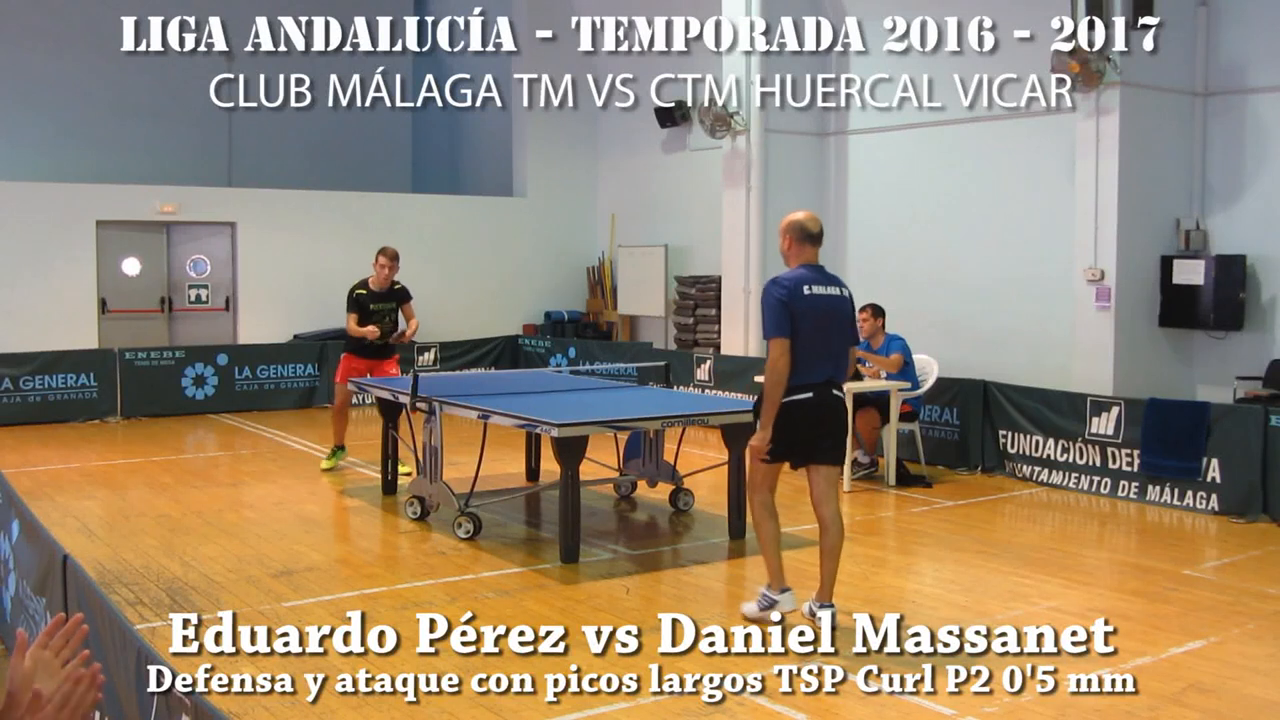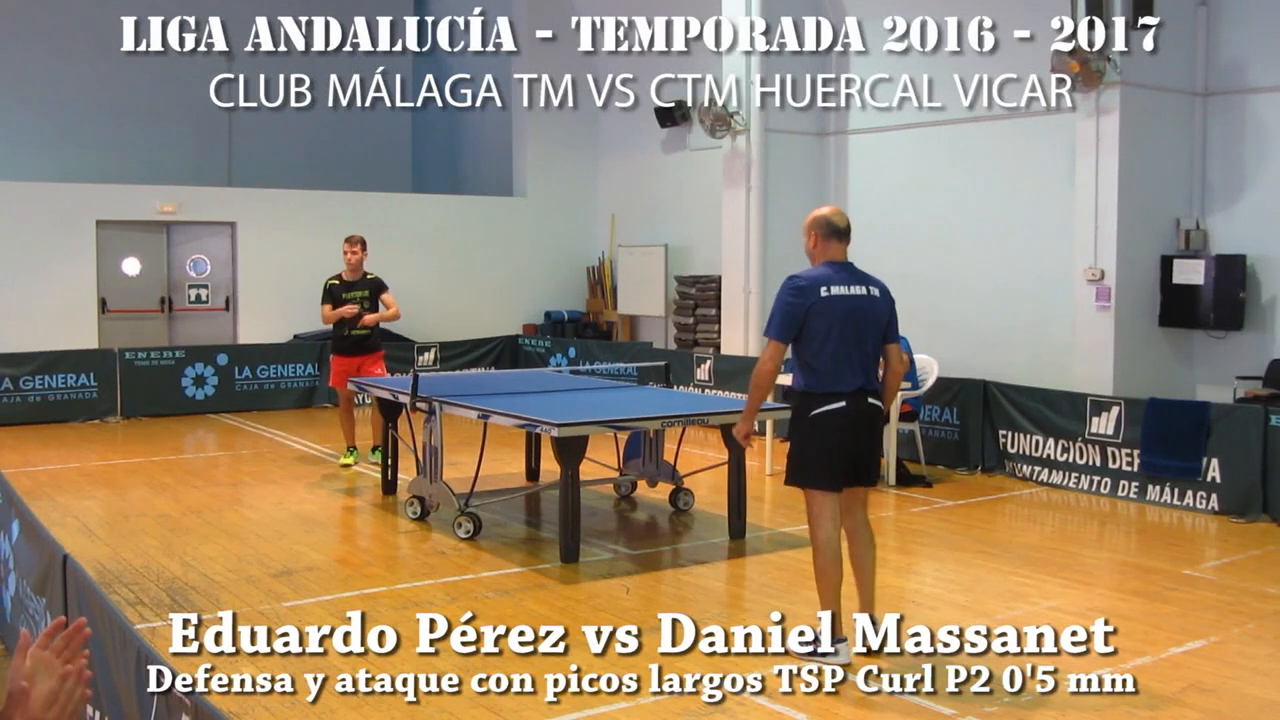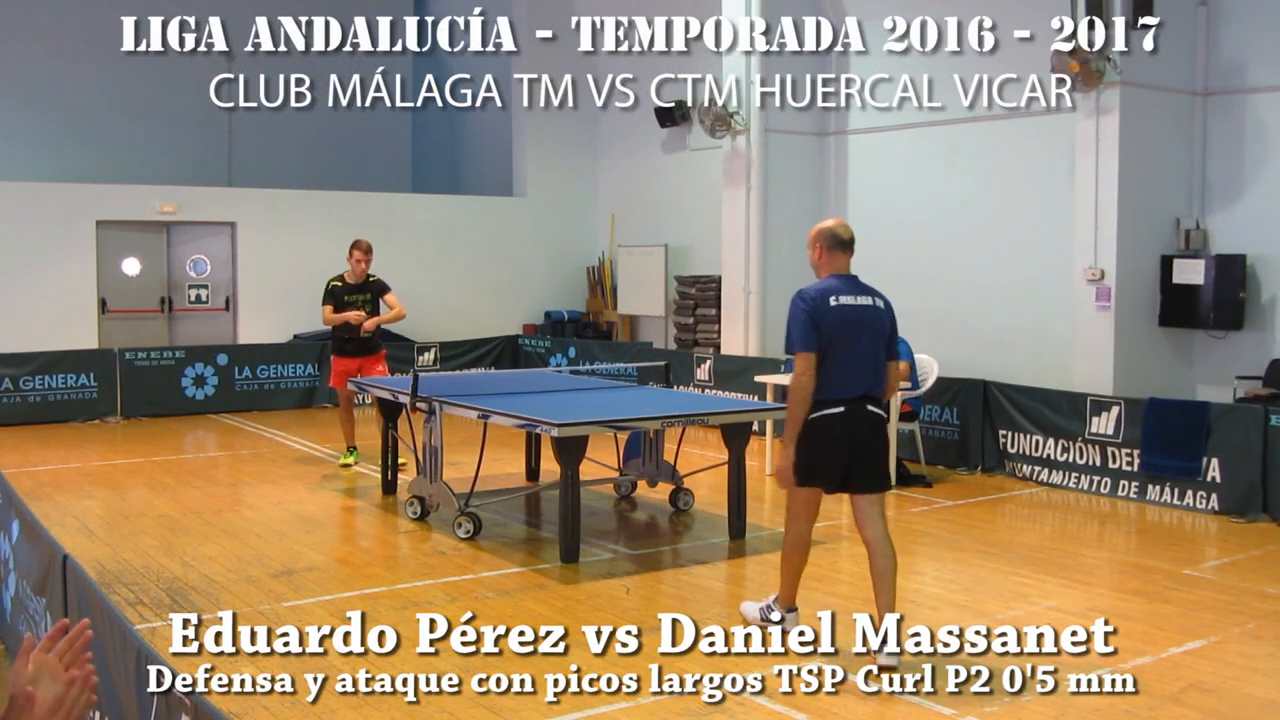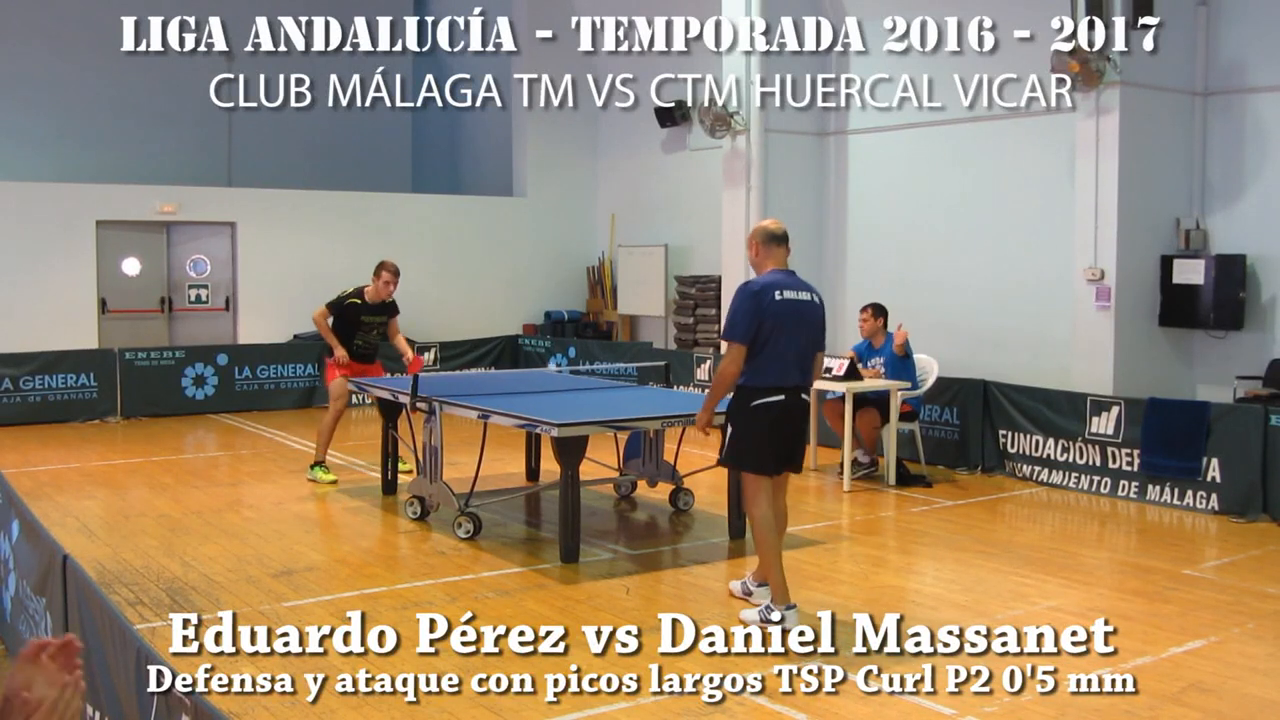
dt=0.7s
person 1, frame 1
left shoulder: (781, 287)
right shoulder: (842, 291)
left elbow: (779, 361)
right elbow: (849, 361)
left wrist: (764, 427)
left hip: (790, 404)
right hip: (831, 405)
left knee: (761, 495)
right knee: (827, 507)
left ankle: (777, 590)
right ankle: (824, 602)
person 1, frame 2
left shoulder: (800, 287)
right shoulder: (877, 291)
left elbow: (770, 362)
right elbow: (896, 366)
left wrist: (747, 417)
left hip: (821, 415)
right hip: (866, 413)
left knee: (824, 526)
right knee: (857, 518)
left ankle: (834, 637)
right ankle: (872, 621)
person 1, frame 3
left shoulder: (809, 300)
right shoulder: (880, 303)
left elbow: (804, 377)
right elbow: (892, 380)
left wrist: (787, 446)
left hip: (823, 419)
right hip: (869, 422)
left knee: (800, 520)
right knee: (875, 529)
left ankle: (782, 608)
person 1, frame 4
left shoulder: (753, 291)
right shoulder: (812, 296)
left elbow: (733, 364)
right elbow: (816, 367)
left wrist: (707, 408)
left hip: (757, 405)
right hip: (796, 406)
left knee: (759, 505)
right knee: (776, 498)
left ankle: (780, 604)
right ankle: (760, 580)
person 2, frame 1
left shoulder: (400, 291)
right shoulder: (357, 292)
left elbow: (412, 319)
right elbow: (350, 327)
left wrist: (410, 332)
right wrist: (365, 331)
left hip: (386, 356)
right hip: (355, 355)
right knee: (340, 404)
right ankle: (337, 449)
person 2, frame 2
left shoulder: (374, 282)
right shoulder: (332, 284)
left elbow: (396, 312)
right elbow: (325, 318)
left wrist: (376, 317)
right wrist: (341, 312)
left hip: (371, 352)
right hip: (342, 353)
left knee: (378, 400)
right knee: (345, 402)
left ankle: (377, 449)
right ankle: (351, 449)
person 2, frame 3
left shoulder: (376, 284)
right shoulder: (334, 285)
left elbow: (400, 312)
right elbow: (326, 319)
left wrist: (376, 320)
right wrist: (346, 316)
left hip: (372, 353)
right hip: (343, 354)
right knee: (345, 402)
right ankle: (351, 449)
person 2, frame 4
left shoulder: (389, 305)
right shoulder: (350, 299)
left elbow: (395, 334)
right elbow: (318, 317)
left wrist: (407, 351)
right wrist: (337, 347)
left hip: (369, 362)
right hip: (341, 360)
right knee: (338, 405)
right ankle: (318, 465)
